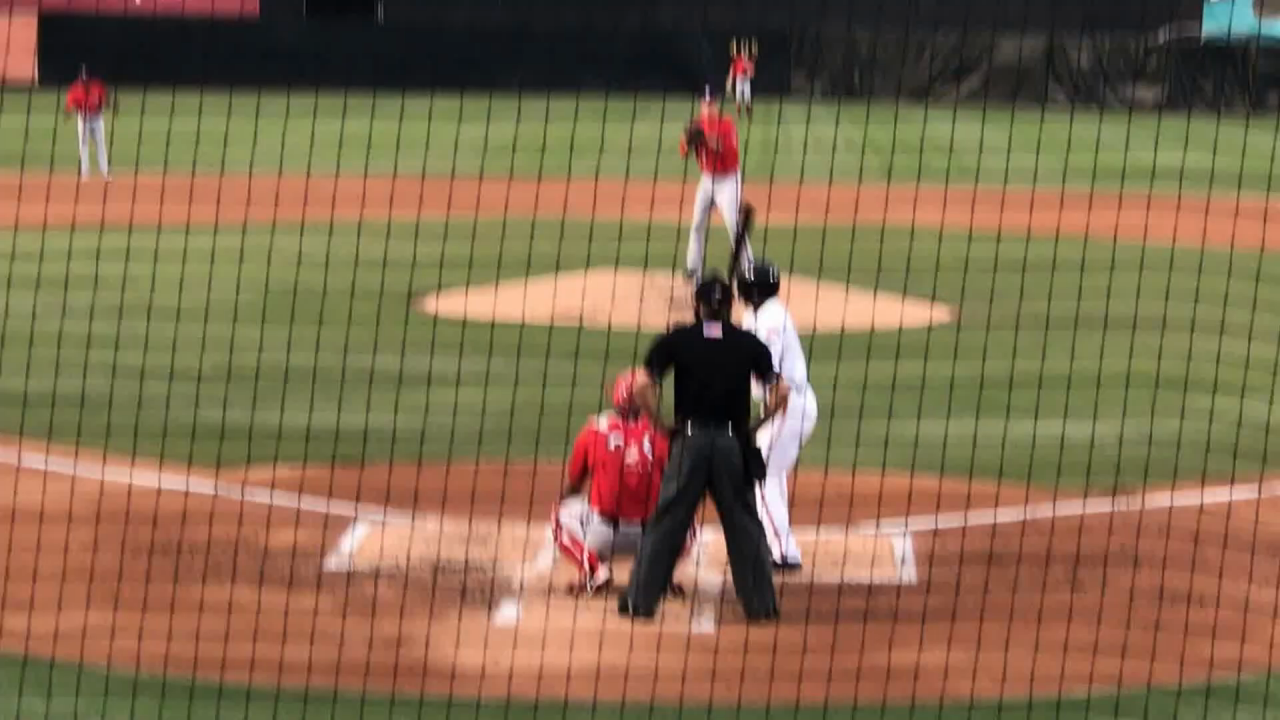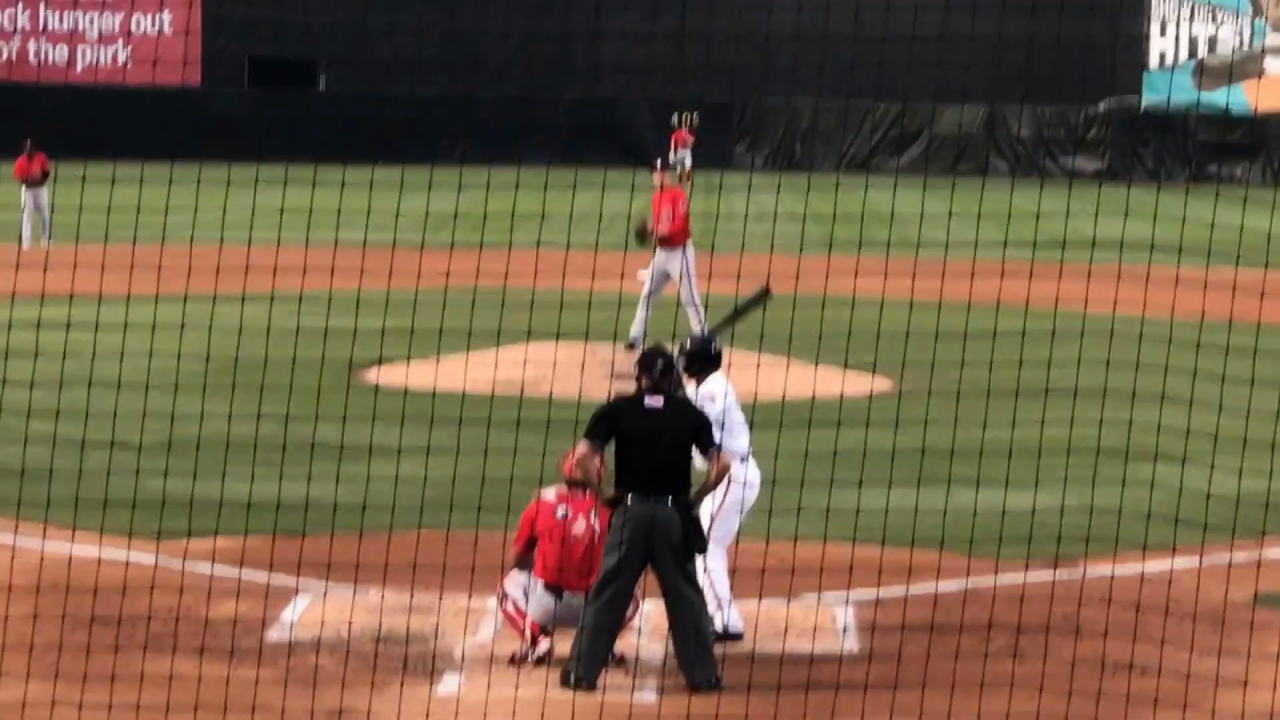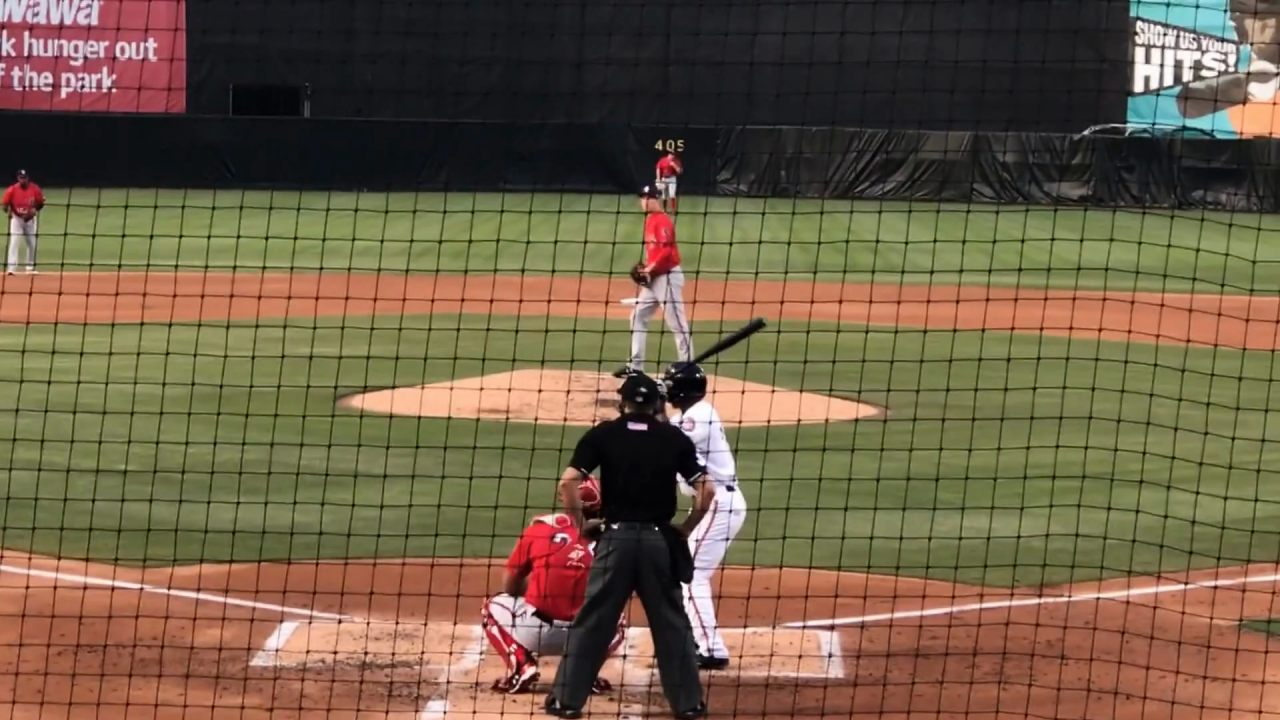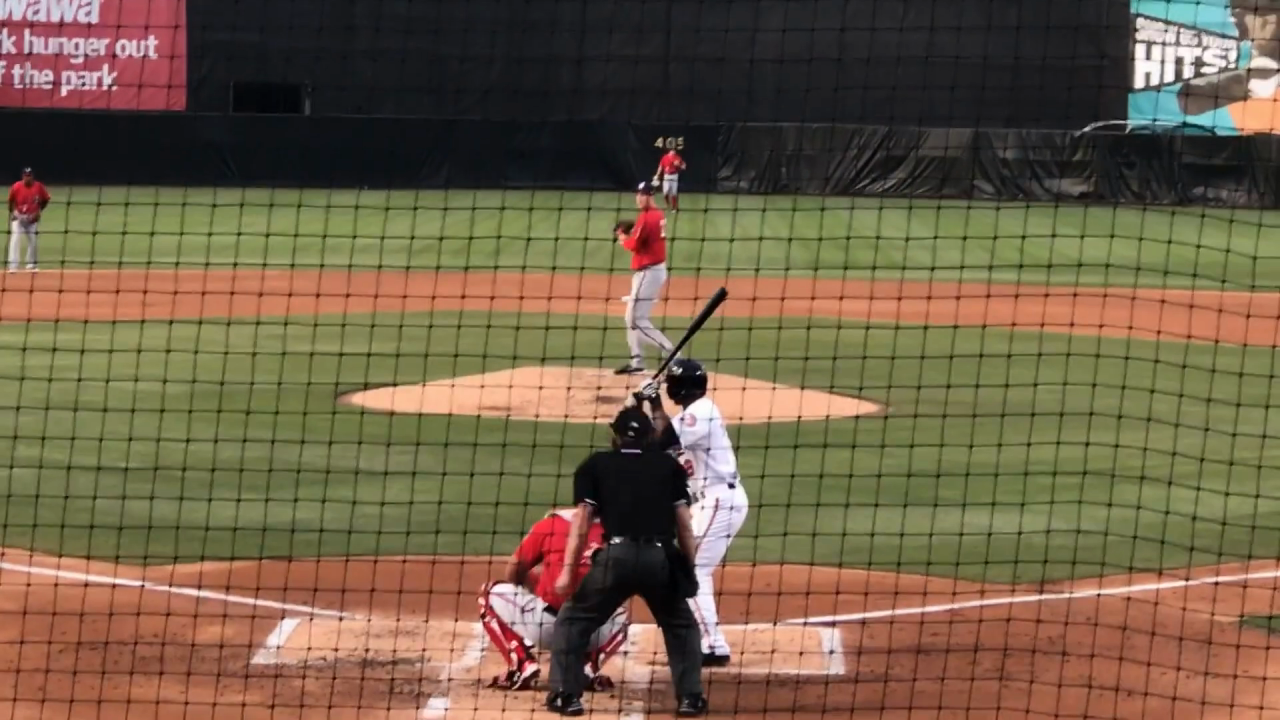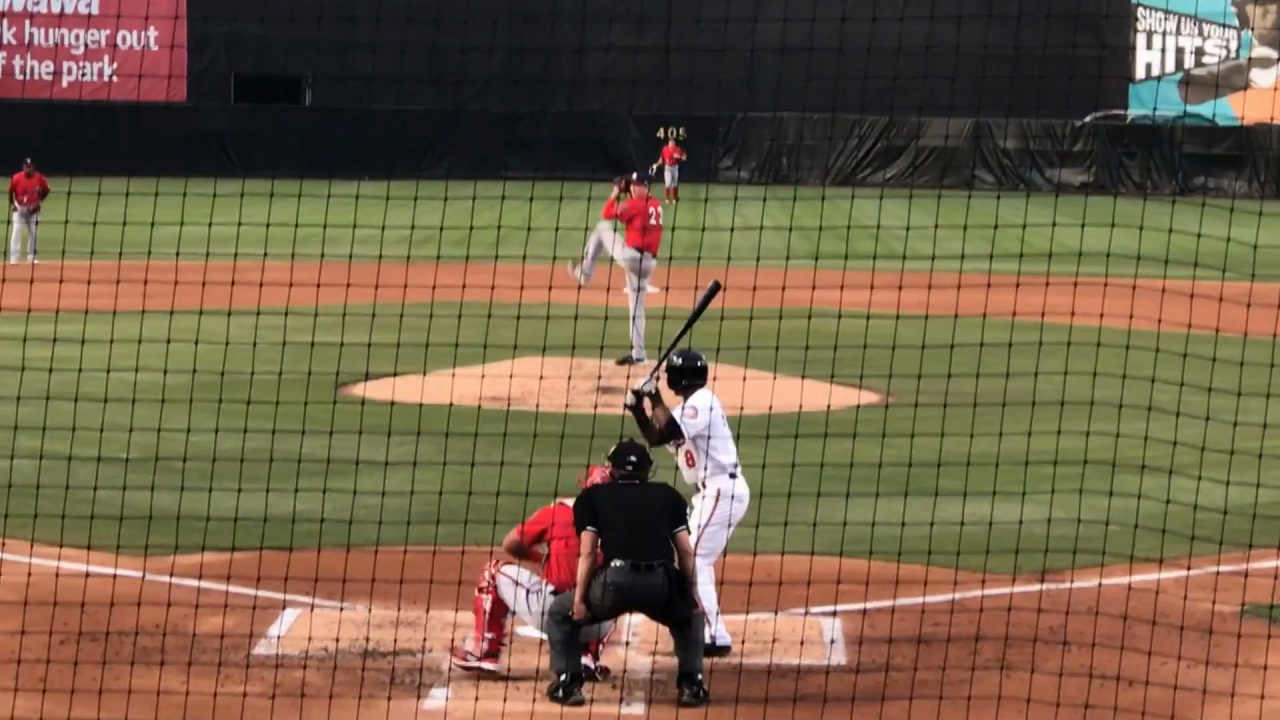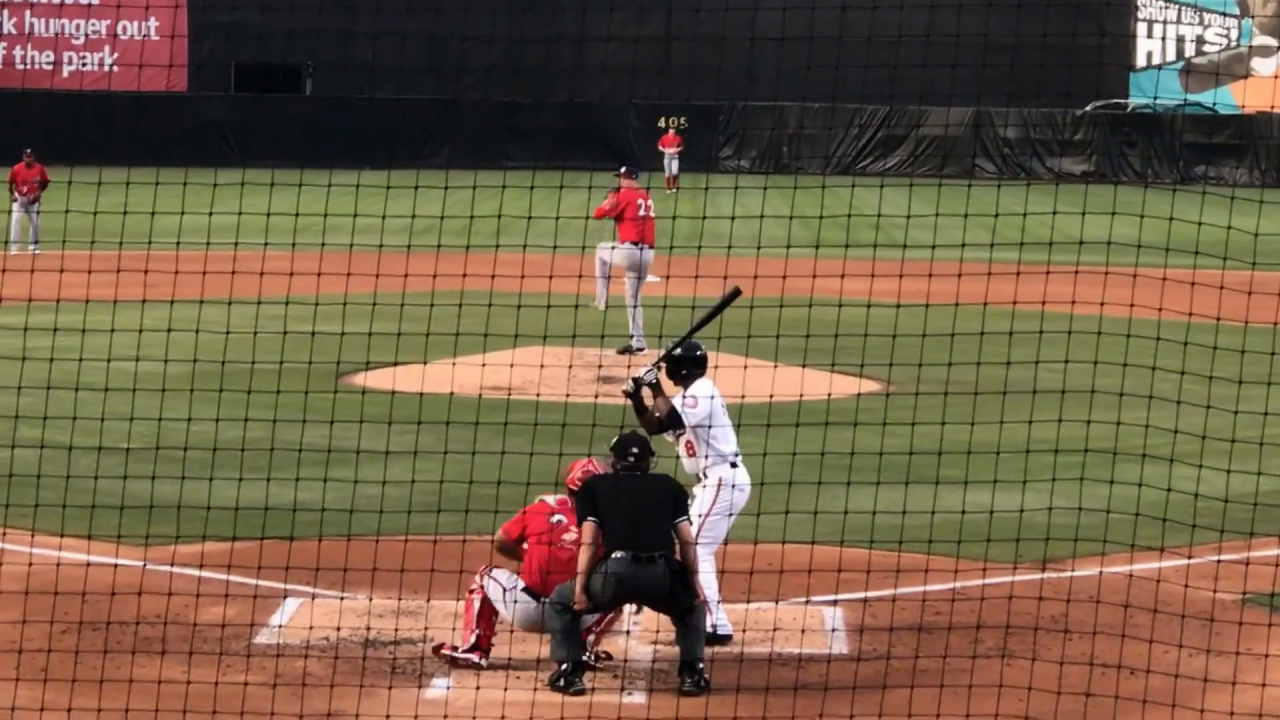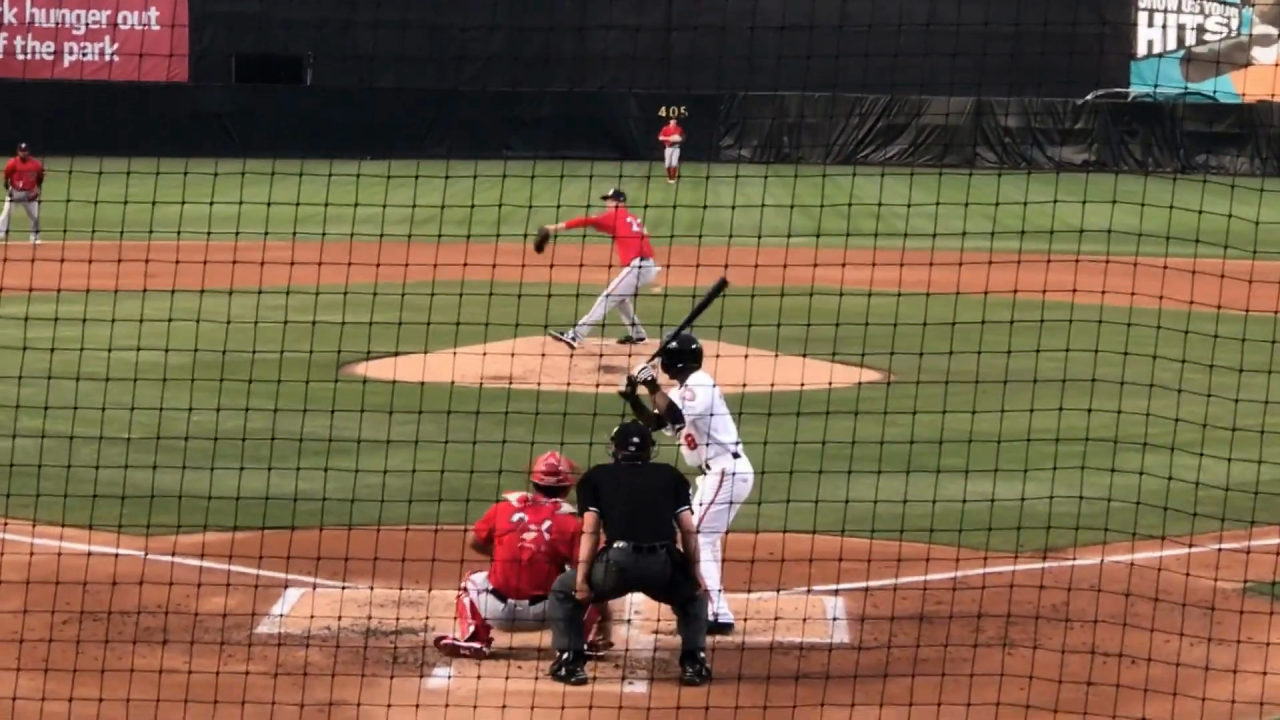
dt=0.3s
person 1, frame 1
left shoulder: (678, 339)
right shoulder: (748, 343)
left elbow: (643, 386)
right elbow: (780, 392)
left wrist: (660, 424)
right wrist: (753, 428)
left hip: (690, 441)
right hip: (731, 443)
left knee: (666, 523)
right knee: (744, 524)
left ankle: (640, 601)
right ankle: (760, 604)
person 1, frame 2
left shoulder: (619, 409)
right shoulder: (689, 414)
left elbow: (583, 455)
right elbow: (721, 464)
left wrist: (603, 494)
right wrist: (695, 498)
left hip: (631, 511)
right hip: (673, 514)
left knee: (607, 593)
right knee: (685, 595)
left ankle: (581, 671)
right ankle: (702, 674)
person 1, frame 3
left shoulder: (602, 434)
right shoulder: (675, 439)
left elbow: (568, 483)
right elbow: (706, 491)
left wrist: (581, 526)
right wrist: (685, 530)
left hip: (616, 538)
right hip: (659, 540)
left knee: (591, 621)
right knee: (671, 622)
person 1, frame 4
left shoulder: (596, 464)
right shoulder: (668, 464)
left elbow: (581, 520)
right elbow: (684, 524)
left wrist: (567, 570)
right wrist: (688, 568)
left hip: (617, 555)
right hip: (660, 557)
left knee: (573, 619)
right knee: (680, 624)
left ankle: (566, 694)
person 1, frame 5
left shoulder: (593, 495)
right shoulder: (667, 494)
left elbow: (588, 551)
right elbow: (685, 550)
left wrist: (579, 599)
right wrist: (692, 595)
left hip: (616, 580)
right hip: (659, 584)
left knee: (561, 611)
right knee: (689, 616)
left ankle: (568, 683)
right ankle: (692, 684)
person 1, frame 6
left shoulder: (595, 485)
right shoulder: (669, 486)
left elbow: (589, 541)
right elbow: (687, 540)
left wrist: (580, 590)
right wrist: (693, 586)
left hip: (616, 573)
right hip: (661, 576)
left knee: (562, 600)
right knee: (692, 604)
left ankle: (569, 672)
right ankle: (693, 673)
person 1, frame 7
left shoulder: (597, 476)
right shoulder: (670, 475)
left elbow: (591, 531)
right elbow: (688, 530)
left wrist: (581, 580)
right wrist: (694, 576)
left hip: (618, 562)
right hip: (663, 566)
left knee: (563, 589)
right knee: (694, 595)
left ankle: (571, 662)
right ankle: (694, 663)
person 2, frame 1
left shoulder: (771, 317)
right shoulder: (760, 316)
left hip: (789, 405)
right hip: (783, 405)
left knee: (764, 478)
right knee: (768, 474)
left ankle: (785, 554)
right ankle: (777, 545)
person 2, frame 2
left shoulder: (715, 387)
right shoulder: (704, 387)
left hip: (733, 475)
right hip: (728, 475)
left knee: (706, 548)
right knee: (707, 545)
left ankle: (728, 624)
right ankle: (717, 614)
person 2, frame 3
left shoulder: (700, 414)
right shoulder: (691, 415)
left hip: (720, 503)
right hip: (715, 503)
left knee: (691, 575)
right knee: (691, 572)
left ankle: (713, 650)
right ankle: (700, 641)
person 2, frame 4
left shoulder: (701, 411)
right shoulder: (692, 413)
left elbow: (664, 441)
right elbow: (663, 441)
left wrist: (656, 403)
left hip: (720, 500)
right hip: (713, 501)
left knee: (692, 572)
right knee: (692, 569)
left ankle: (714, 647)
right ankle: (704, 637)
person 2, frame 5
left shoulder: (701, 402)
right shoulder: (689, 405)
left elbow: (668, 432)
right elbow: (657, 438)
left wrist: (655, 397)
right wrist: (638, 409)
left hip: (722, 491)
right hip: (714, 491)
left knee: (694, 561)
right knee: (695, 559)
left ankle: (715, 638)
right ankle: (704, 626)
person 2, frame 6
left shoulder: (702, 392)
right shoulder: (689, 395)
left elbow: (671, 420)
right elbow: (654, 426)
left wrist: (655, 388)
right wrist: (636, 397)
left hip: (723, 480)
right hip: (714, 481)
left knee: (696, 551)
right knee: (695, 548)
left ankle: (717, 626)
right ankle: (706, 614)
person 2, frame 7
left shoulder: (700, 384)
right shoulder: (681, 390)
left elbow: (674, 416)
right elbow: (654, 422)
left wrist: (652, 385)
right wrist: (633, 396)
left hip: (728, 472)
right hip: (717, 473)
left knee: (697, 539)
right knee: (702, 537)
left ankle: (718, 616)
right ankle: (706, 602)
person 3, frame 1
left shoulder: (593, 433)
right shoulder: (661, 436)
left elbow: (570, 490)
left hip: (602, 534)
left knee: (562, 514)
left ankle: (594, 568)
person 3, frame 2
left shoulder: (542, 503)
right shoulder: (609, 508)
left elbow: (518, 562)
left hip: (546, 605)
left knee: (509, 584)
left ankle: (536, 637)
person 3, frame 3
left shoulder: (539, 529)
left elbow: (510, 587)
left hip: (535, 632)
left knee: (492, 608)
right knee: (616, 621)
left ankle: (522, 666)
person 3, frame 4
left shoulder: (554, 523)
left elbow: (512, 573)
left wrist: (535, 579)
left hip: (545, 623)
right hip: (592, 634)
left knee: (490, 596)
right knee: (621, 617)
left ankle: (522, 664)
right ankle: (588, 666)
person 3, frame 5
left shoulder: (559, 512)
left elbow: (510, 544)
left hip: (551, 607)
right hip: (593, 625)
left knee: (495, 574)
left ankle: (483, 654)
right ankle: (588, 657)
person 3, frame 6
left shoulder: (542, 508)
left elbow: (500, 543)
left hip: (525, 610)
left knee: (486, 577)
left ankle: (473, 650)
right ankle: (582, 647)
person 3, frame 7
left shoulder: (504, 508)
right shoulder: (570, 524)
left elbow: (476, 542)
right wrist: (604, 616)
left hip: (497, 611)
right hip: (542, 613)
left knee: (472, 582)
left ankle: (472, 640)
person 4, frame 1
left shoulder: (726, 124)
right shoulder: (697, 125)
left elbow: (732, 153)
right elbow: (685, 151)
left wrist: (714, 146)
right wrist: (688, 143)
left hip: (727, 179)
right hip: (707, 179)
left knee: (733, 224)
right knee: (698, 224)
left ankle: (748, 267)
right ankle: (694, 267)
person 4, frame 2
left shoulder: (677, 194)
right shoulder: (656, 196)
left elbow: (681, 224)
left wrist: (660, 232)
right wrist: (651, 231)
left hip: (679, 252)
right hip: (661, 252)
left knee: (689, 297)
right knee: (647, 293)
right ankle: (636, 337)
person 4, frame 3
left shoulder: (661, 221)
right shoulder: (651, 220)
left elbow: (667, 251)
left wrist: (649, 268)
right wrist: (645, 269)
left hip: (667, 277)
right hip: (654, 278)
left knee: (677, 324)
right knee: (638, 318)
right ankle: (636, 365)
person 4, frame 4
left shoulder: (646, 217)
right shoulder: (657, 215)
left elbow: (634, 244)
left wrist: (622, 238)
right wrist: (628, 235)
left hip: (648, 272)
right hip: (649, 271)
left knee: (639, 321)
right knee: (631, 316)
right ankle: (636, 361)
person 4, frame 5
left shoulder: (634, 204)
right shoulder: (656, 205)
left elbow: (608, 215)
left wrist: (615, 195)
left hip: (632, 256)
right hip: (649, 261)
left knee: (600, 231)
right knee: (636, 307)
left ankle: (583, 274)
right ankle: (637, 353)
person 4, frame 6
left shoulder: (624, 195)
right shoulder: (647, 198)
left elbow: (598, 214)
left wrist: (610, 200)
left hip: (629, 251)
right hip: (647, 254)
left knee: (602, 251)
right knee: (633, 298)
left ankle: (601, 299)
right ankle: (637, 342)
person 4, frame 7
left shoulder: (613, 218)
right shoulder: (635, 221)
left elbow: (588, 221)
left wrist: (559, 226)
left hip: (638, 268)
right hip: (648, 267)
left knee: (606, 300)
right knee: (619, 298)
left ankle: (574, 336)
right ankle: (637, 333)
